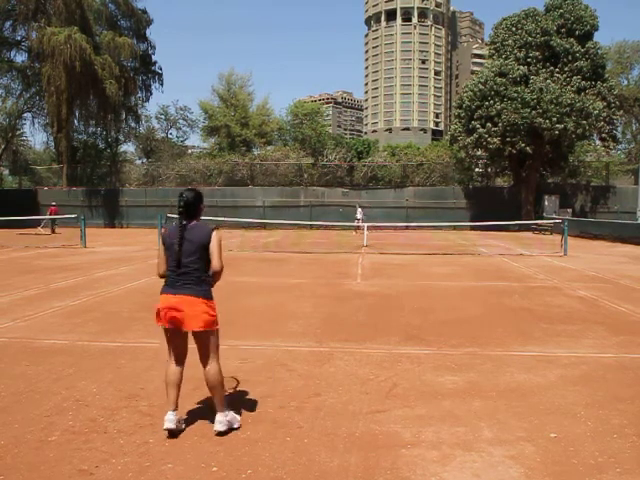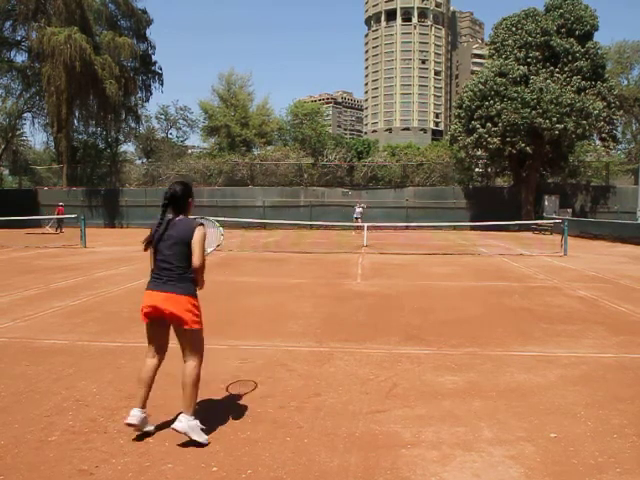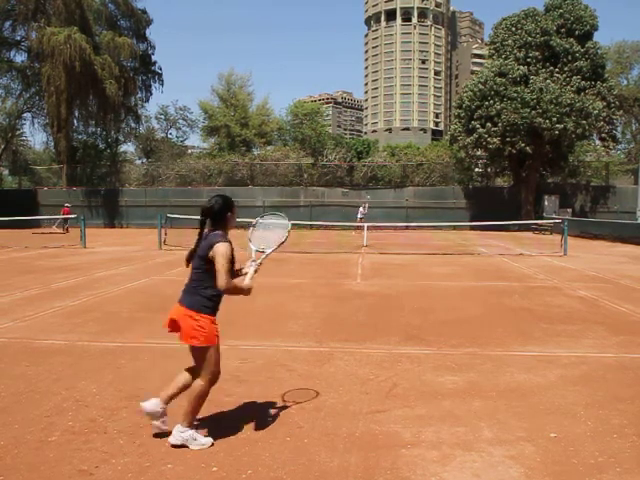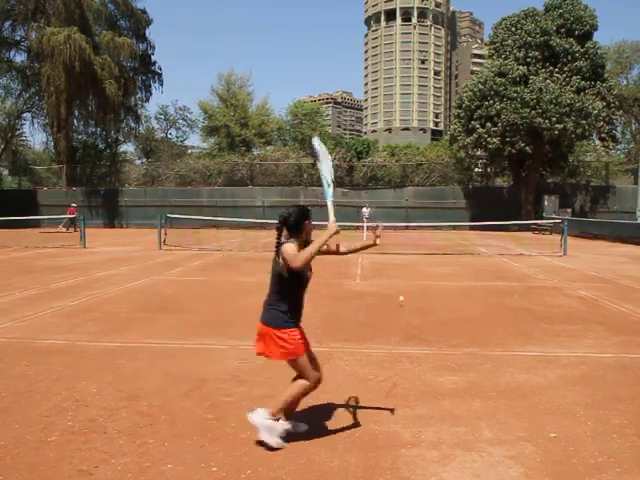
dt=0.4s
person 1, frame 1
left shoulder: (167, 234)
right shoulder: (210, 233)
left elbow: (161, 272)
right elbow: (217, 268)
right wrist: (209, 282)
left hip: (170, 299)
right hip: (198, 301)
left knee: (175, 360)
right knee: (209, 360)
left ankle: (171, 415)
right ankle: (222, 415)
person 1, frame 2
left shoulder: (158, 228)
right shoulder: (196, 228)
left elbow: (155, 262)
right elbow: (197, 263)
right wrist: (199, 280)
left hip: (154, 295)
right hip: (182, 299)
left knee: (154, 356)
right knee: (193, 359)
left ankle: (139, 412)
right ankle: (187, 418)
person 1, frame 3
left shoulder: (206, 238)
right shoulder: (222, 244)
right elbow: (224, 285)
left wrist: (242, 271)
right wrist: (244, 289)
left hip: (188, 309)
right hip: (199, 315)
left knee: (201, 369)
right knee: (209, 375)
left ankle: (158, 403)
right ankle: (184, 430)
person 1, frame 4
left shoulder: (303, 245)
right shoulder: (288, 247)
left elbow: (341, 250)
right elbow: (298, 264)
left wrist: (370, 243)
right wrist: (326, 236)
left hip: (286, 323)
right hip: (280, 326)
left knee: (308, 372)
right knee: (312, 377)
left ankle: (284, 422)
right ankle: (267, 416)
